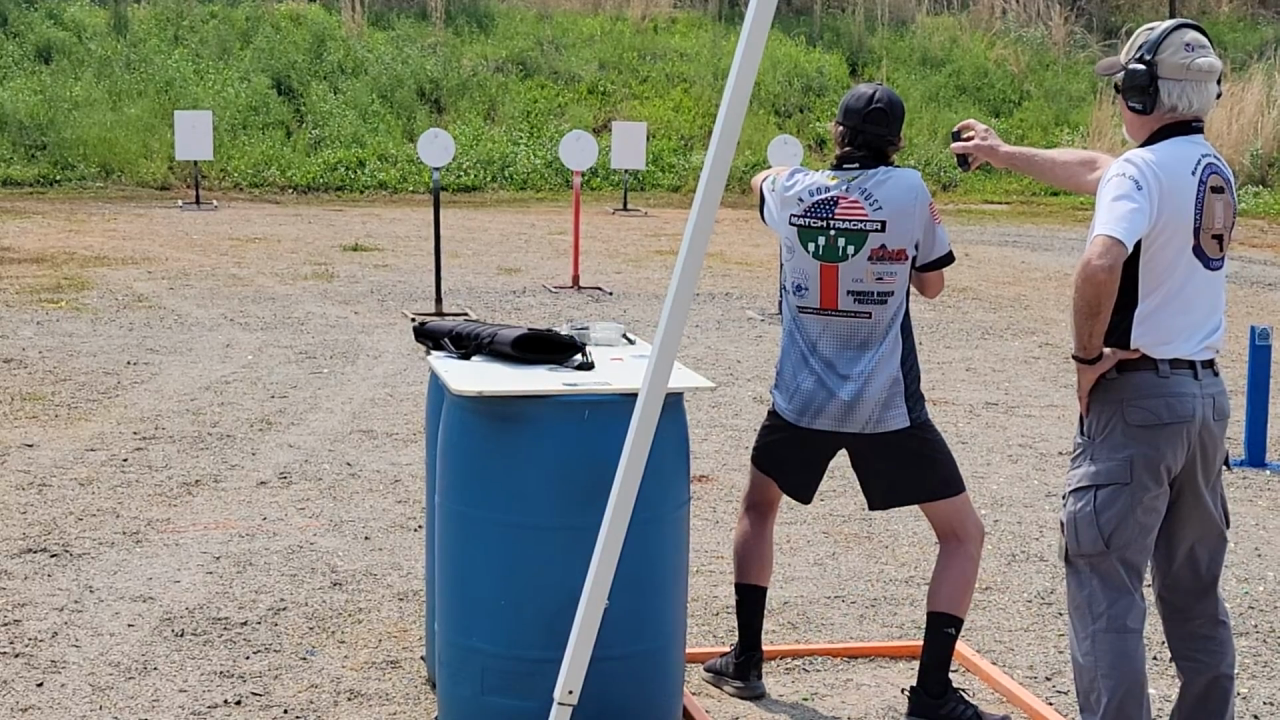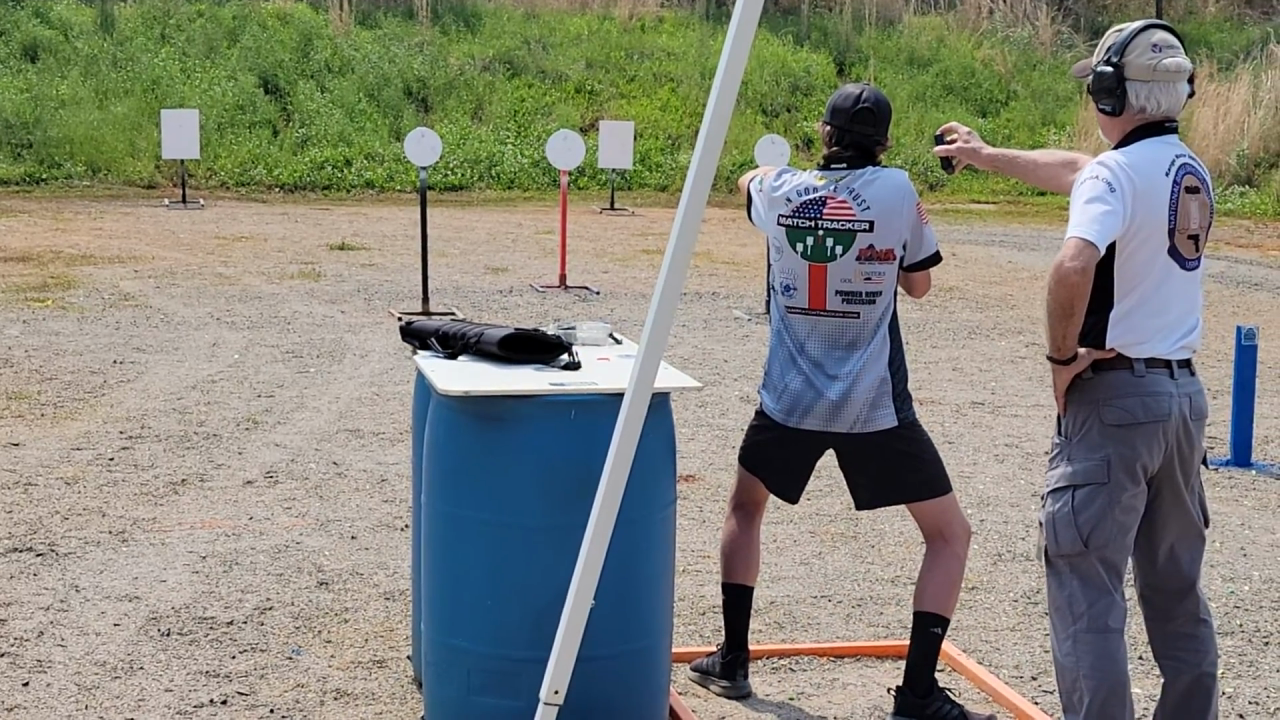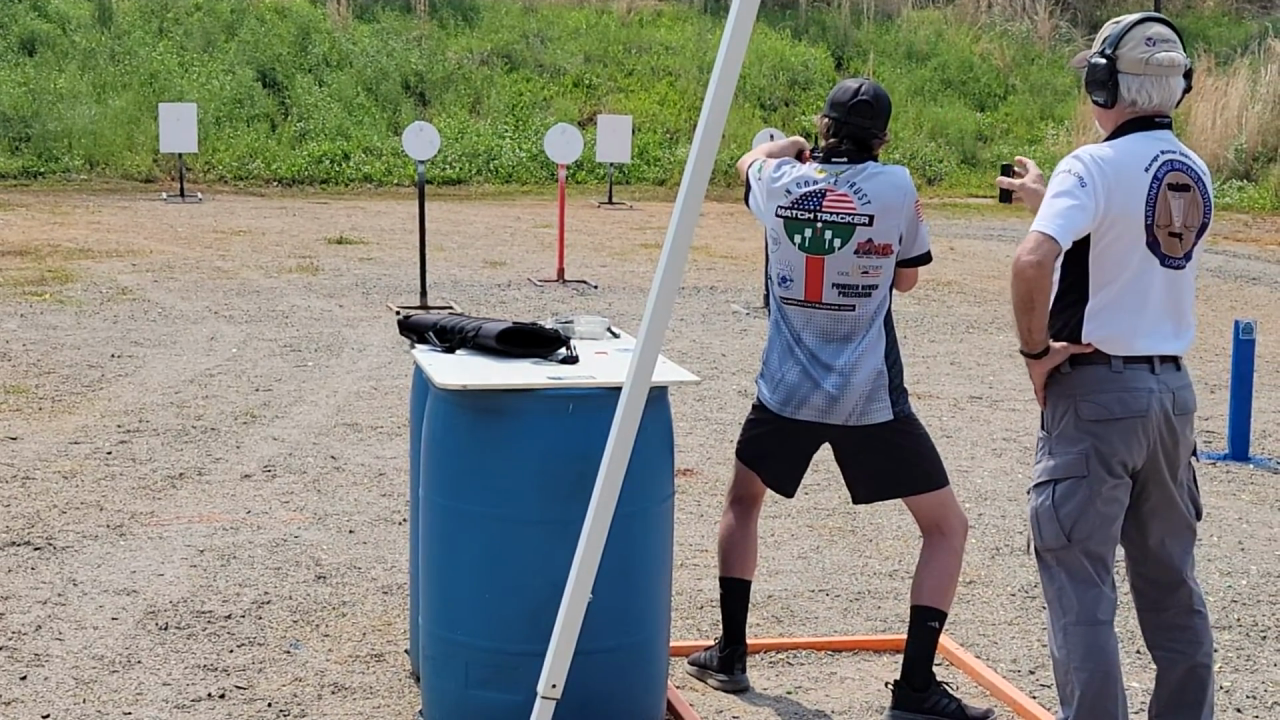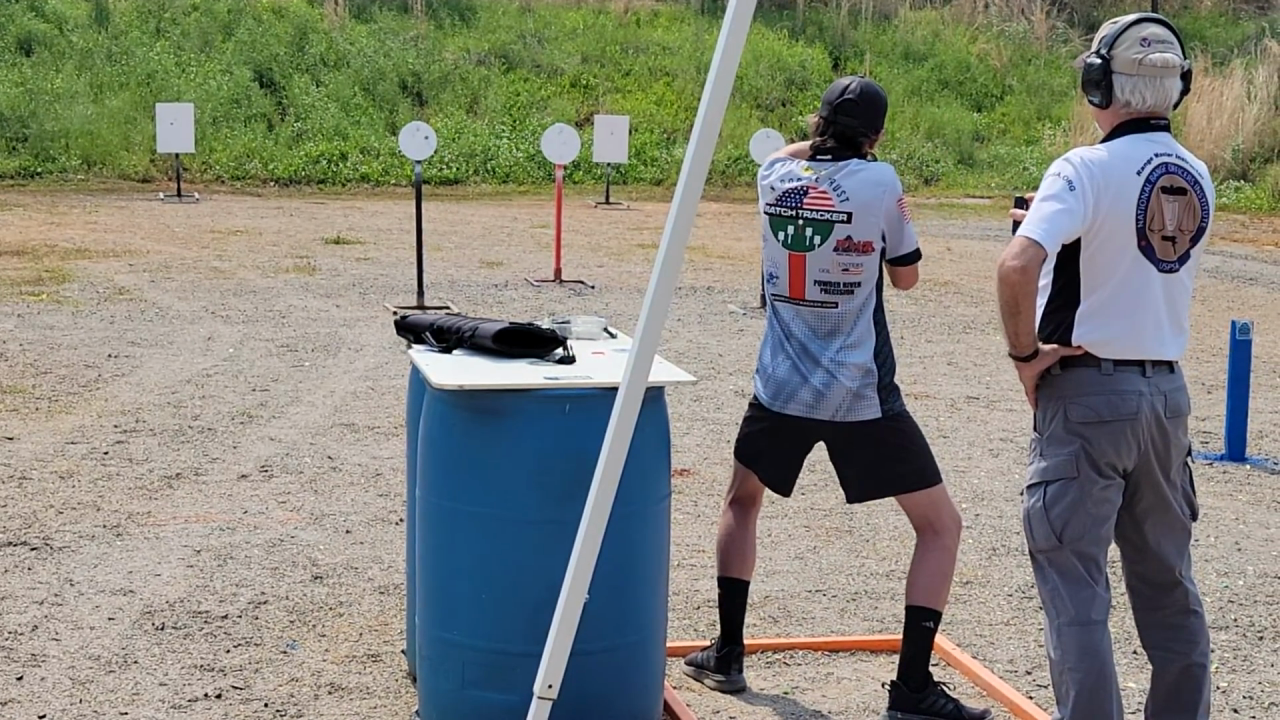
dt=1s
person 1, frame 1
left shoulder: (1140, 169)
right shoulder: (1214, 168)
left elbow: (1100, 264)
right elbow: (1092, 168)
left wrist: (1087, 354)
right wrist: (1004, 153)
left hip: (1137, 396)
right hip: (1205, 393)
left knee: (1105, 584)
right knee: (1195, 586)
person 1, frame 2
left shoulder: (1114, 172)
right shoulder: (1192, 171)
left elbow: (1073, 266)
left wrist: (1062, 356)
right wrist: (987, 155)
left hip: (1115, 396)
right hip: (1182, 393)
left knee: (1085, 587)
right knee: (1176, 585)
person 1, frame 3
left shoulder: (1094, 165)
right shoulder: (1195, 172)
left elbow: (1032, 260)
left wrist: (1036, 351)
right wrist: (1051, 197)
left hip: (1097, 391)
right hip: (1171, 388)
left knee: (1080, 584)
right knee: (1170, 576)
person 1, frame 4
left shoulder: (1087, 169)
right shoulder: (1196, 176)
left elbow: (1017, 265)
left wrist: (1025, 353)
left hip: (1088, 392)
right hip: (1166, 391)
left knee: (1075, 584)
right knee: (1168, 578)
person 2, frame 1
left shoulder: (792, 190)
right shoulder: (909, 190)
left elbow: (760, 179)
right elbow: (932, 283)
left hip: (802, 401)
right hip: (887, 408)
left knee: (757, 508)
right knee: (963, 534)
left ankle: (745, 659)
person 2, frame 2
left shoulder: (780, 191)
right shoulder: (897, 191)
left elbow: (748, 178)
right elbow: (918, 284)
left hip: (789, 401)
right hip: (874, 409)
left knee: (744, 509)
right knee: (950, 534)
left ankle: (732, 660)
person 2, frame 3
left shoulder: (781, 182)
right shoulder: (896, 187)
left elbow: (748, 160)
right elbow: (907, 278)
left wrist: (792, 146)
left hip: (786, 392)
right hip: (870, 400)
left knee: (742, 502)
right knee: (947, 527)
left ankle: (730, 653)
person 2, frame 4
left shoulder: (774, 177)
right shoulder: (879, 182)
right elbow: (906, 277)
left wrist: (821, 141)
left hip: (781, 389)
right hip: (861, 397)
left knee: (741, 502)
right knee: (941, 525)
left ankle: (727, 653)
